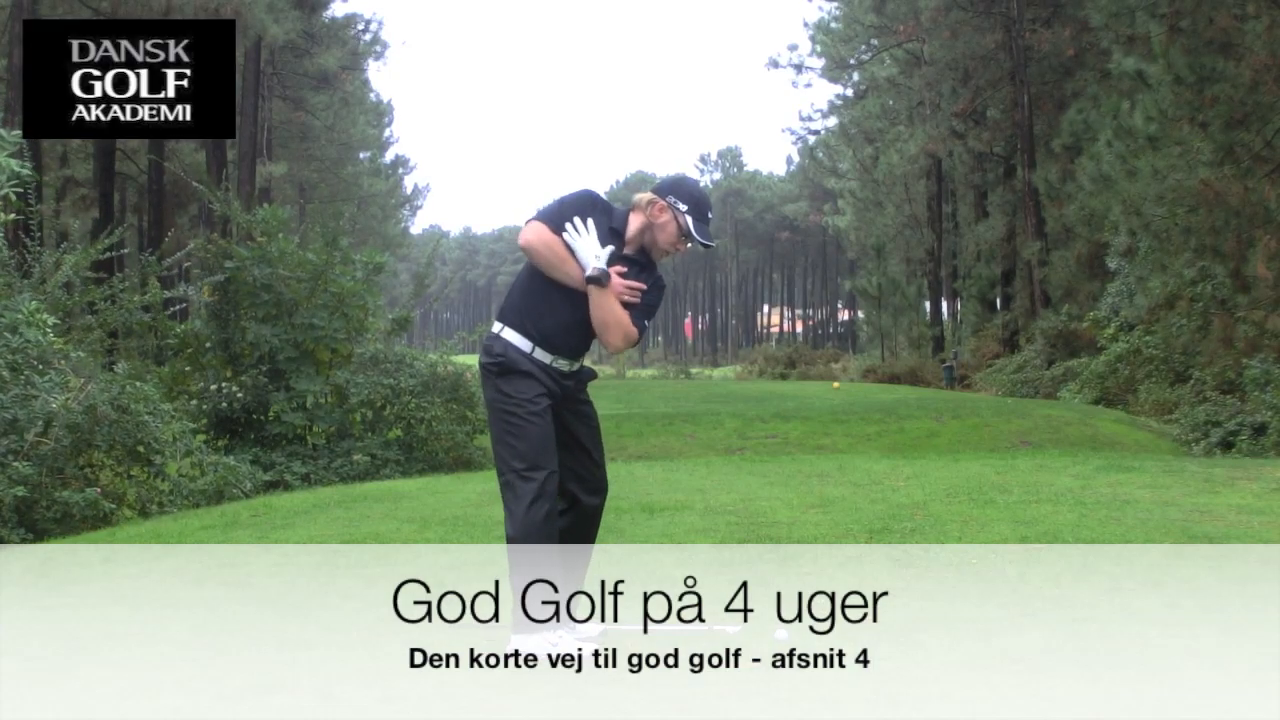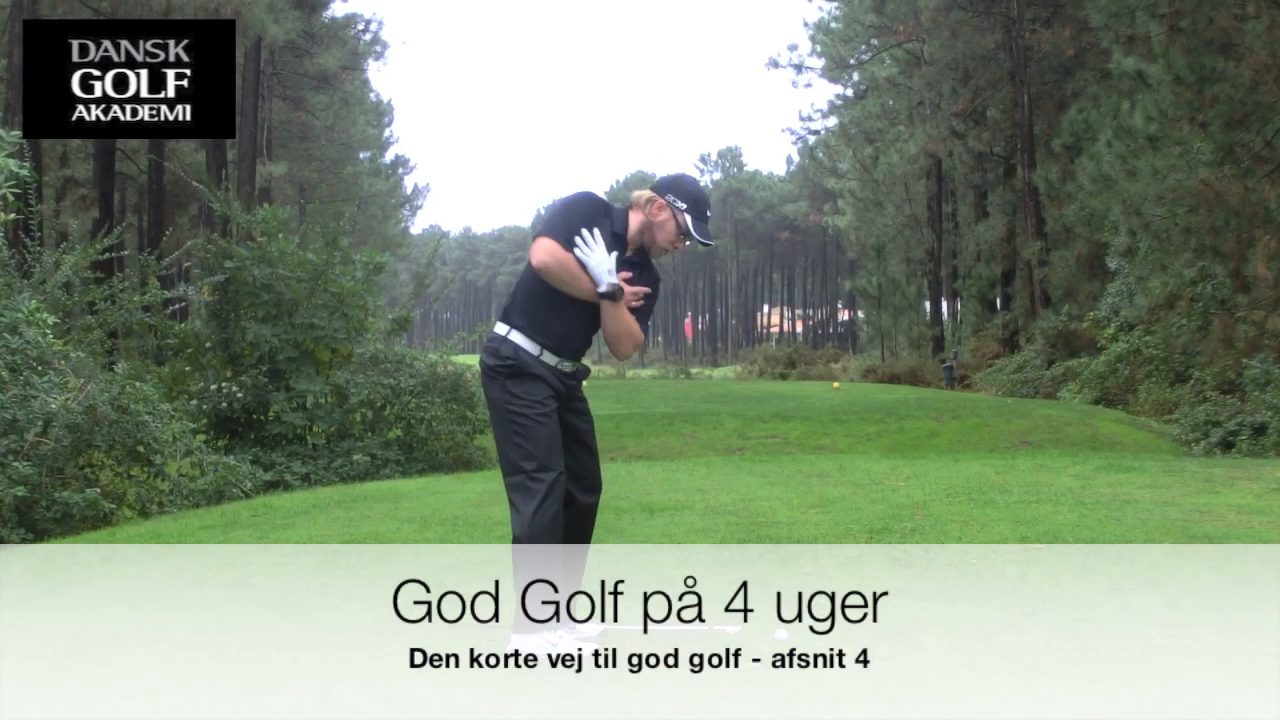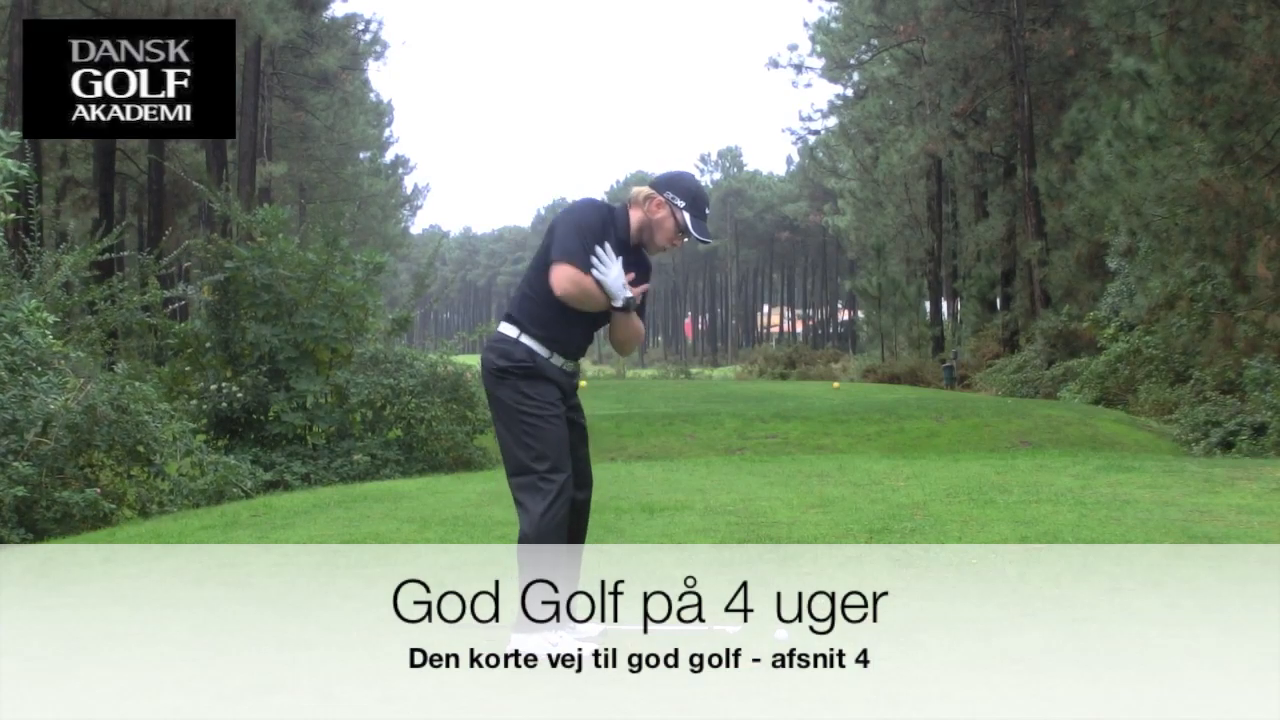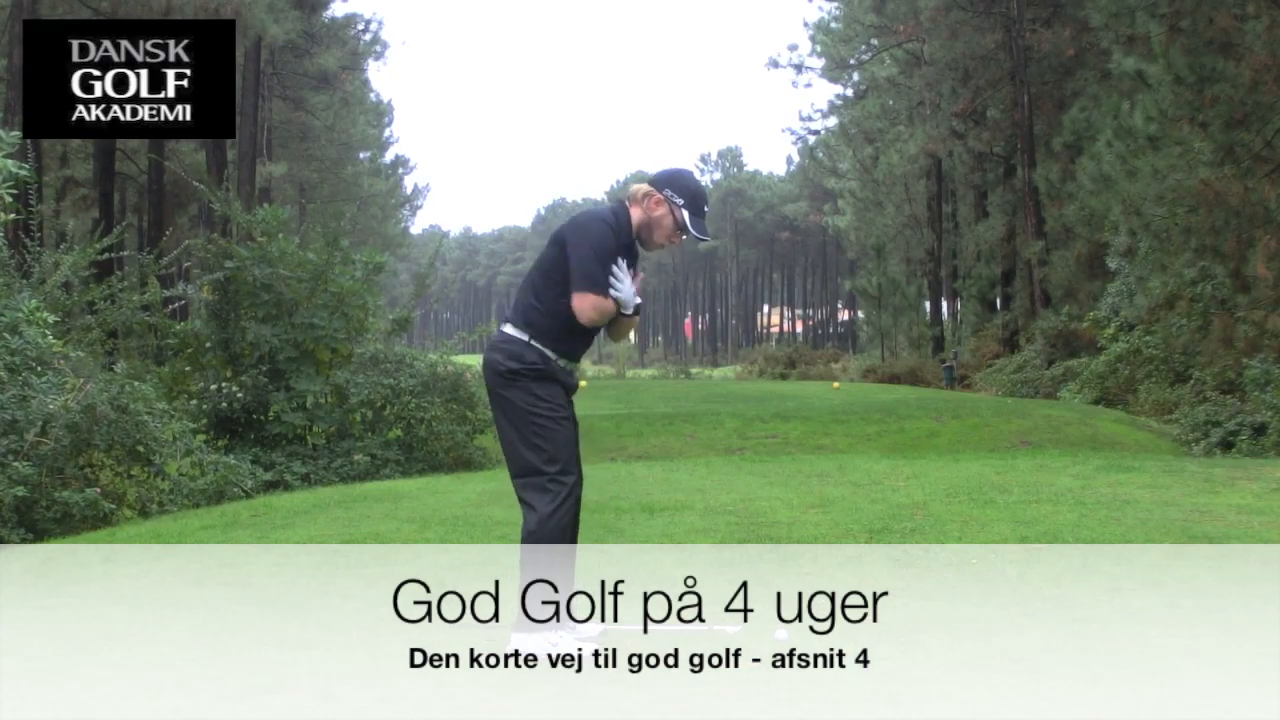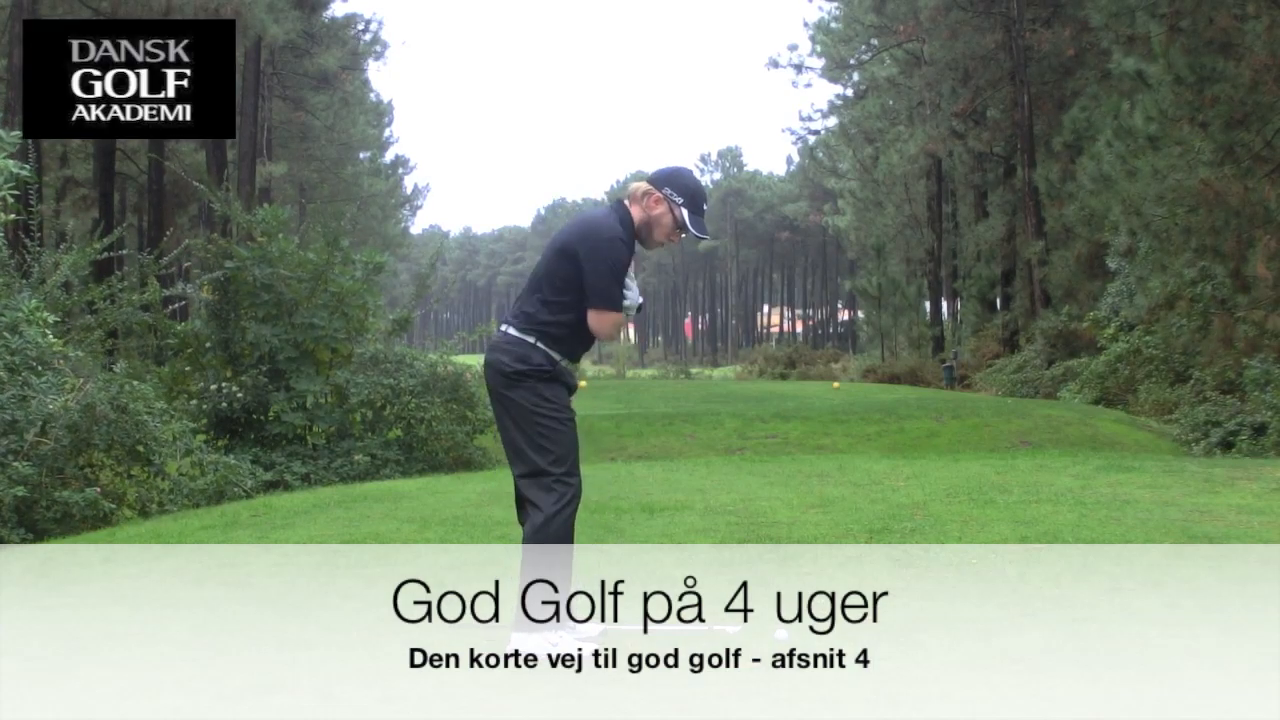
dt=0.1s
person 1, frame 1
left shoulder: (648, 281)
right shoulder: (589, 208)
left elbow: (616, 340)
right elbow: (530, 239)
left wrist: (595, 273)
right wrist: (593, 279)
left hip: (565, 376)
right hip: (515, 363)
left knee: (588, 491)
right knee: (535, 489)
left ankle: (561, 607)
right ankle: (530, 625)
person 1, frame 2
left shoulder: (645, 276)
right shoulder: (587, 210)
left elbow: (625, 348)
right elbow: (542, 258)
left wrist: (609, 292)
right wrist: (602, 287)
left hip: (560, 374)
right hip: (516, 364)
left knee: (581, 490)
right knee: (540, 489)
left ankle: (560, 608)
right ankle: (532, 626)
person 1, frame 3
left shoulder: (639, 268)
right shoulder: (592, 216)
left elbow: (627, 344)
right elbow: (564, 284)
left wrist: (619, 300)
right wrist: (614, 297)
left hip: (556, 372)
right hip: (519, 363)
left knee: (575, 488)
right knee: (547, 488)
left ankle: (559, 607)
right ankle: (532, 626)
person 1, frame 4
left shoulder: (623, 242)
right shoulder: (600, 226)
left elbow: (618, 331)
right elbow: (586, 309)
left wrist: (626, 303)
right wrist: (625, 303)
left hip: (539, 368)
right hip: (523, 366)
left knee: (556, 487)
right knee: (550, 488)
right ankle: (532, 626)
person 1, frame 5
left shoulder: (614, 234)
right shoulder: (607, 234)
left elbow: (611, 316)
right elbow: (605, 325)
left wrist: (627, 302)
right wrist: (628, 304)
left hip: (535, 367)
right hip: (526, 366)
left knee: (552, 487)
right knee: (554, 488)
right ankle: (532, 625)
